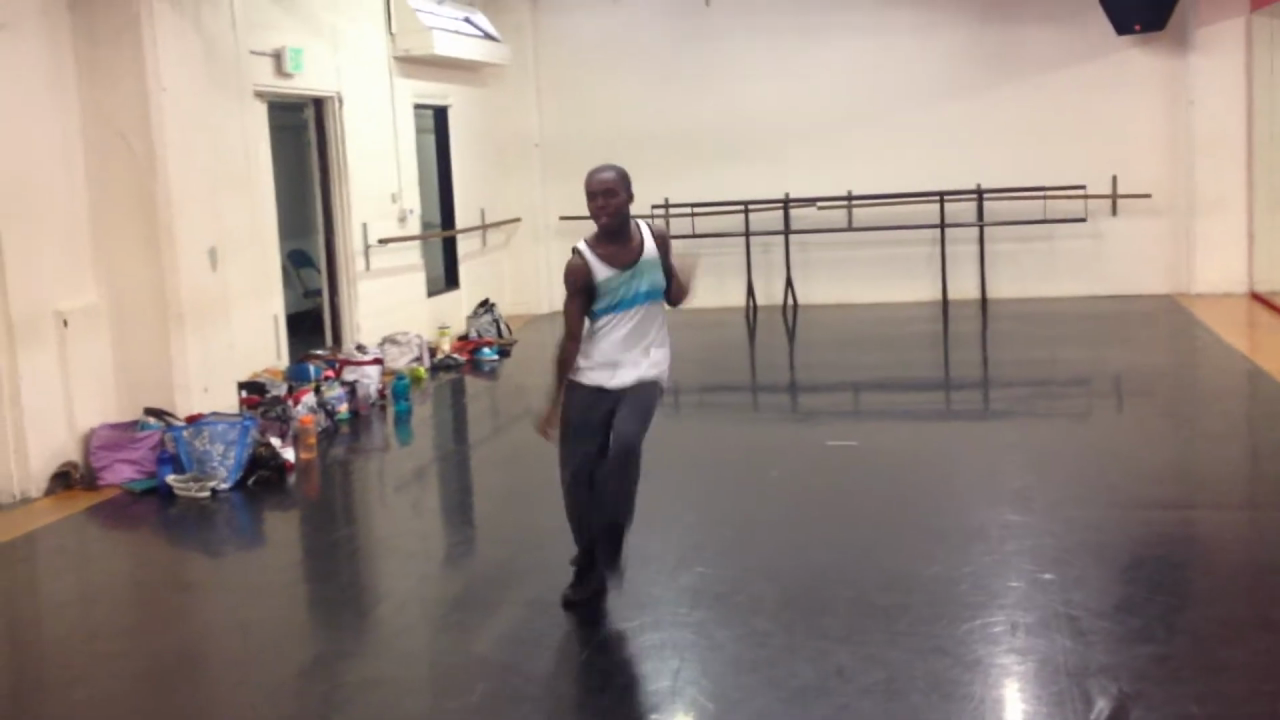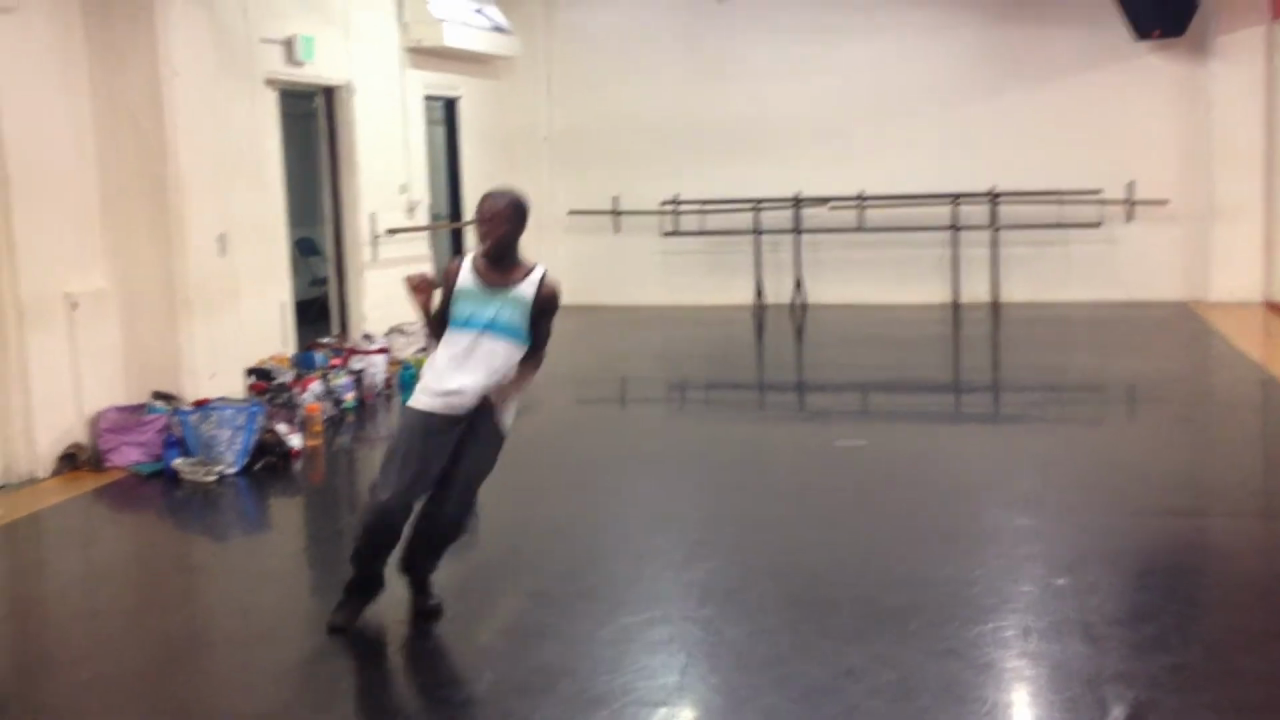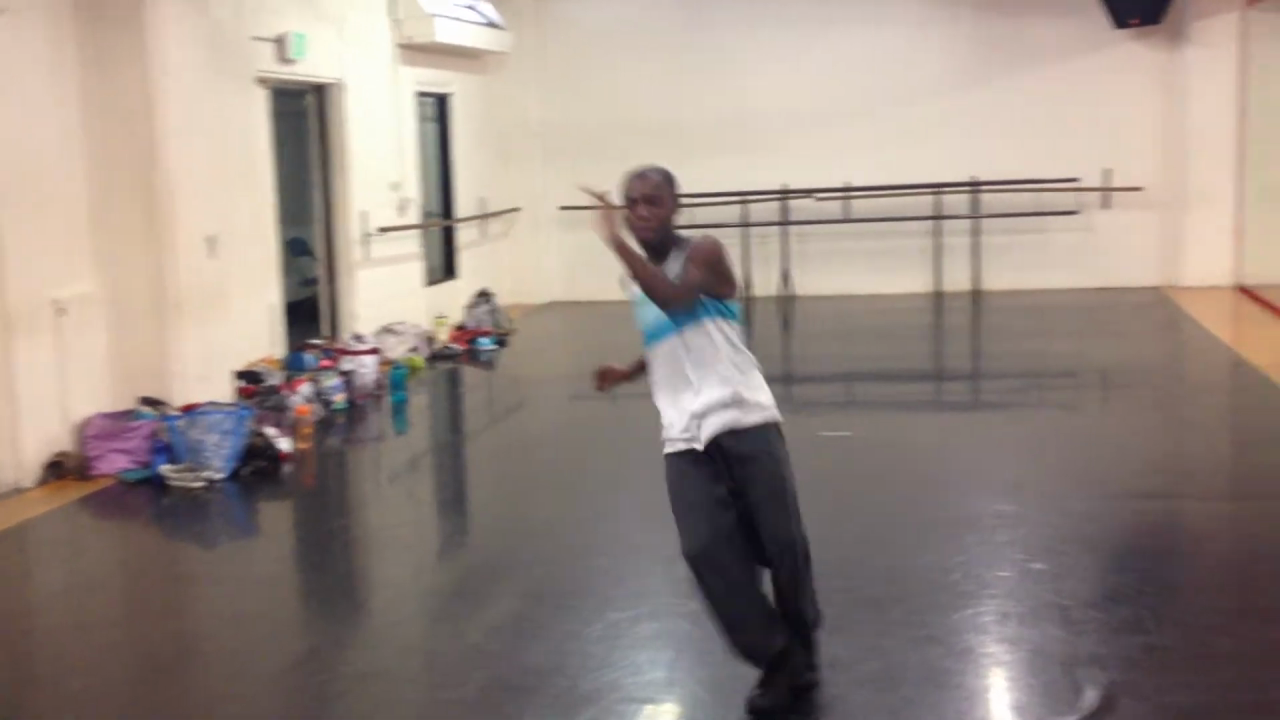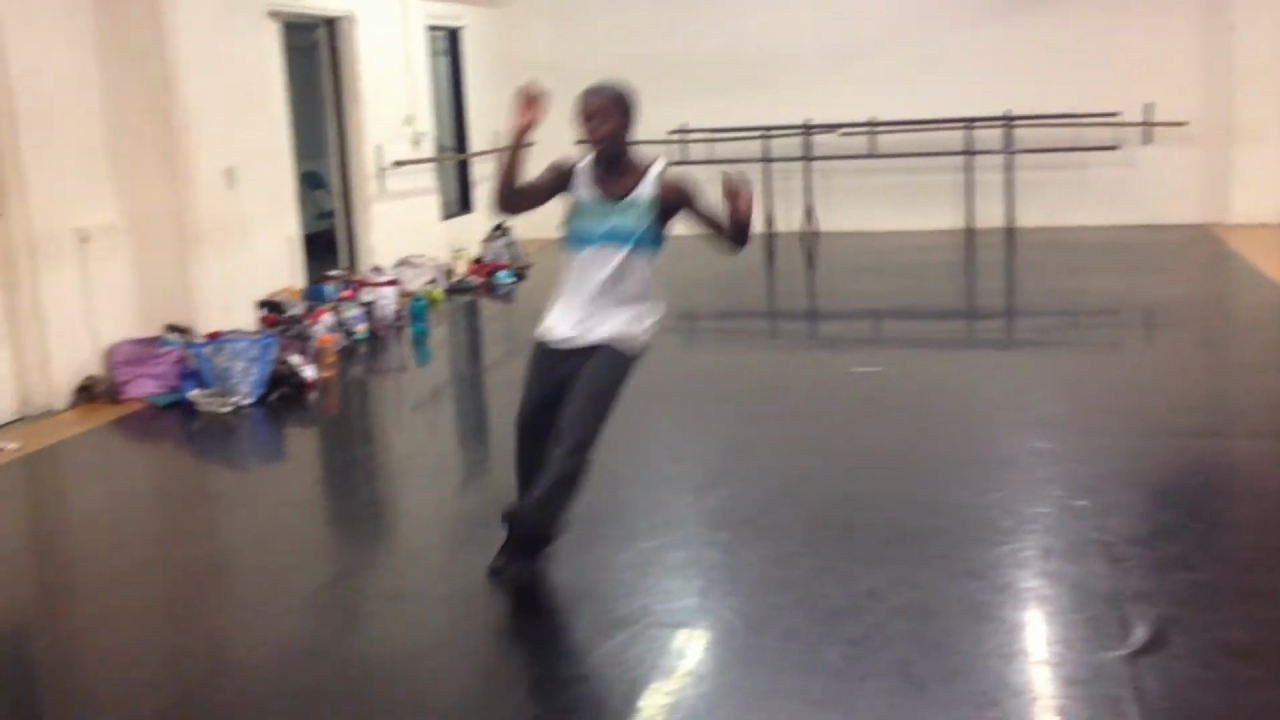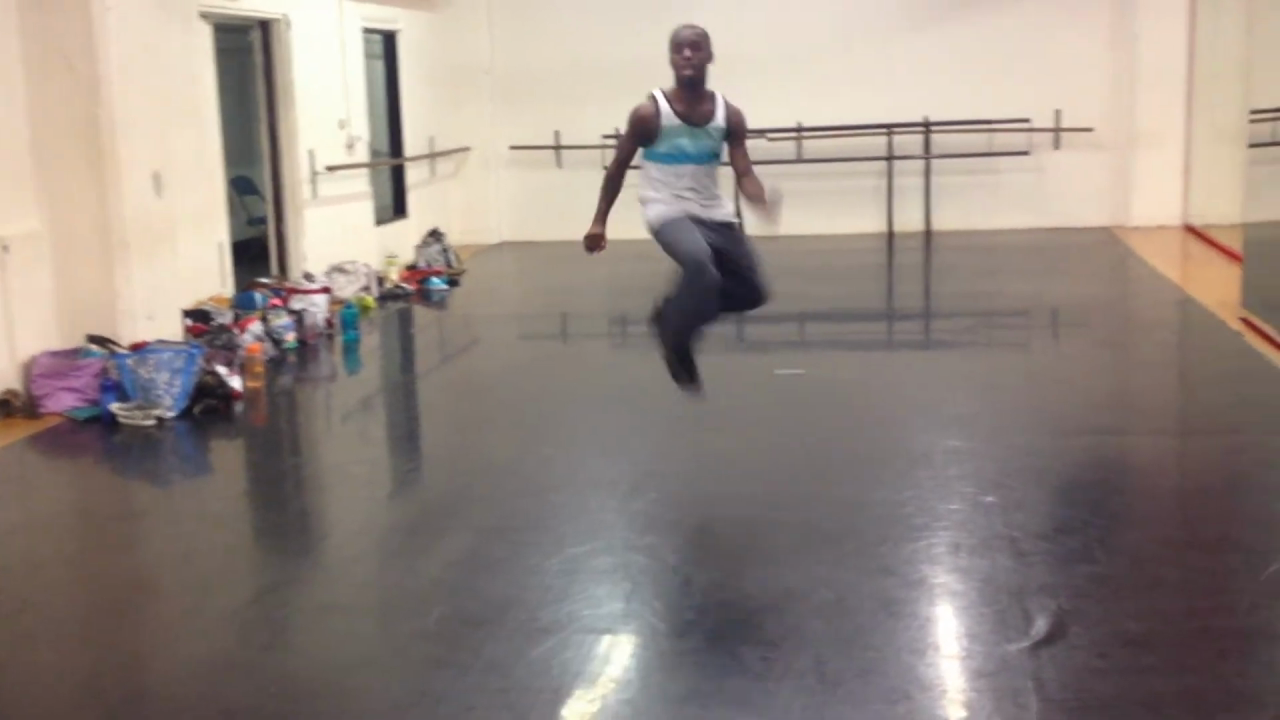
dt=1s
person 1, frame 1
left shoulder: (655, 238)
right shoulder: (580, 262)
left elbow: (671, 298)
right elbow: (571, 337)
left wrist: (682, 284)
right wrist: (555, 403)
left hip: (643, 375)
right hip: (590, 380)
left knee: (624, 447)
right knee: (580, 473)
left ankle: (609, 546)
right ankle: (591, 568)
person 1, frame 2
left shoulder: (542, 289)
right shoulder: (458, 272)
left elbow: (537, 349)
left wrist: (517, 381)
right wrist: (426, 304)
left hip: (486, 417)
right hip: (434, 403)
left knee: (449, 515)
right knee: (388, 503)
left ankle: (418, 578)
right ankle: (362, 584)
person 1, frame 3
left shoulder: (703, 252)
right shoulder: (640, 279)
left elbow: (673, 298)
left wrist: (617, 244)
right wrist: (626, 372)
left hip: (746, 422)
right hip: (686, 435)
left knee: (784, 546)
right knee: (709, 556)
left ankle: (798, 644)
right ankle: (774, 661)
person 1, frame 4
left shoulder: (663, 185)
right shoulder: (570, 174)
left elbow: (731, 239)
right elbow: (509, 203)
left wrist: (741, 216)
right wrist: (519, 139)
left hip: (620, 330)
right hip: (566, 322)
left knee: (571, 439)
right knee: (532, 427)
left ankle: (529, 536)
right ankle: (525, 525)
person 1, frame 5
left shoulder: (729, 115)
right shoulder: (649, 112)
left elbow: (742, 167)
right elbow: (618, 167)
left wrist: (755, 191)
right wrist: (599, 221)
left hip: (713, 213)
right hip: (668, 213)
left knee: (749, 293)
right knee: (699, 270)
left ankle: (671, 315)
right ankle: (676, 338)
